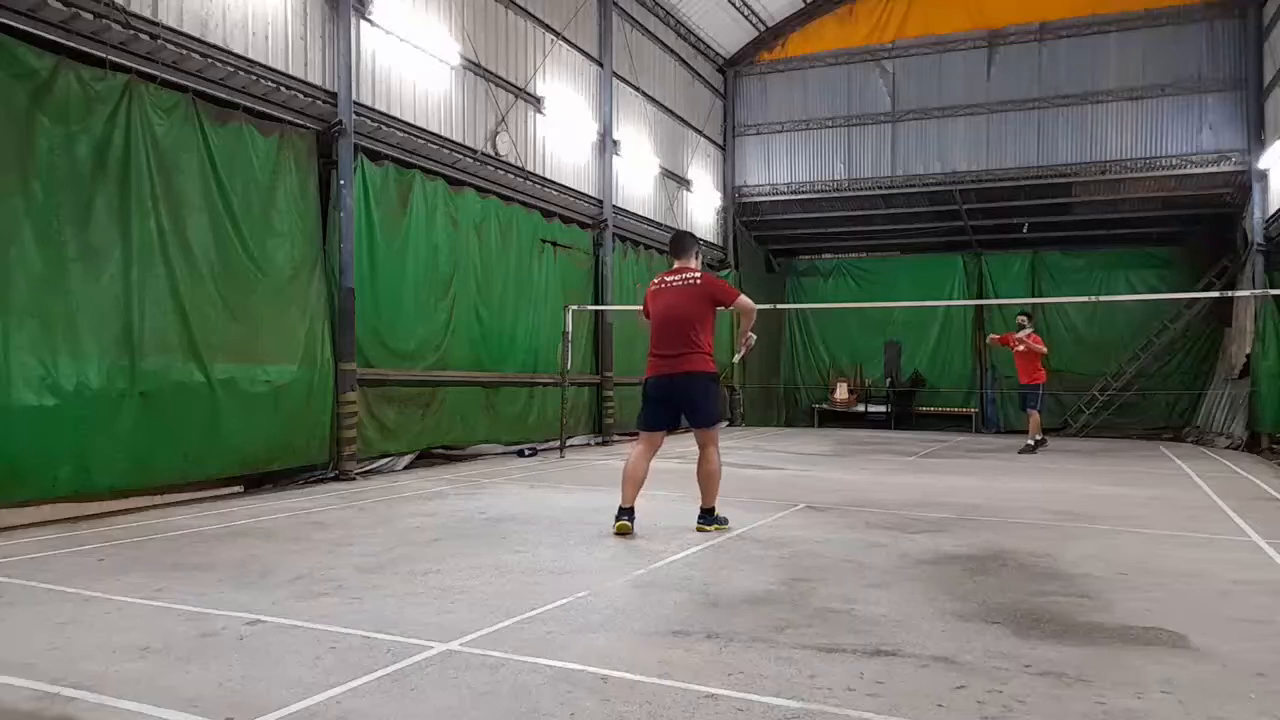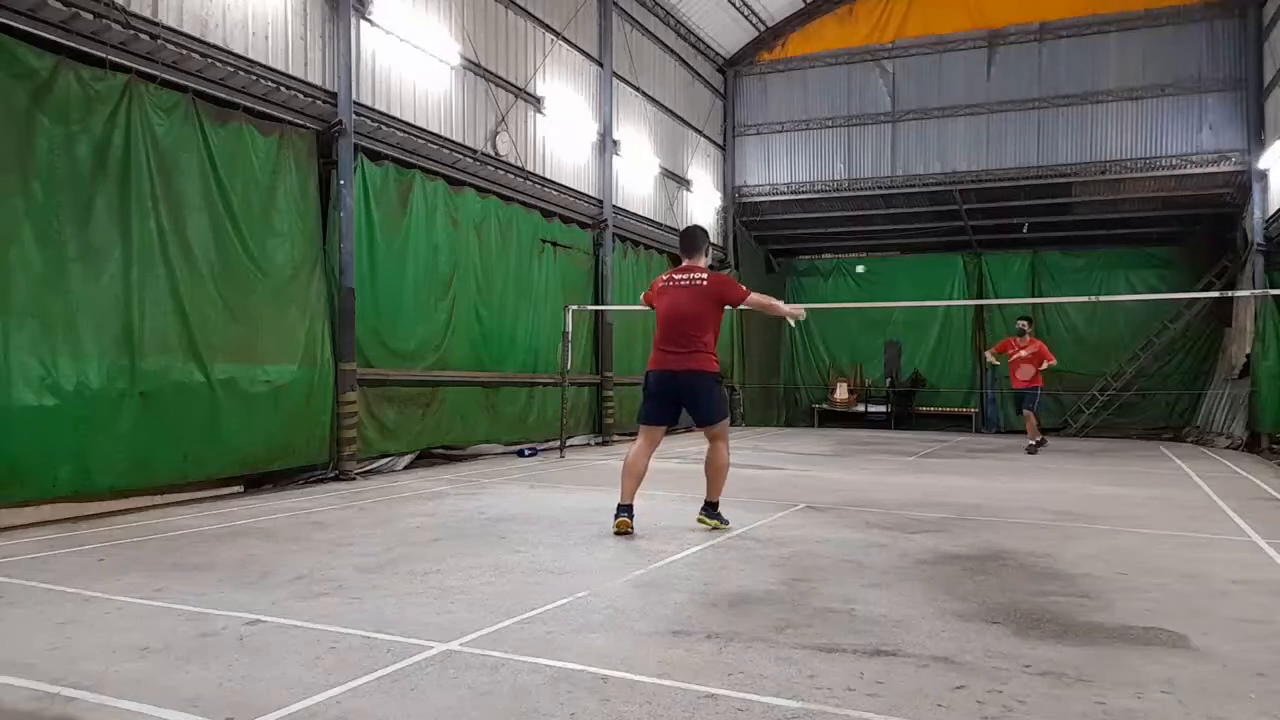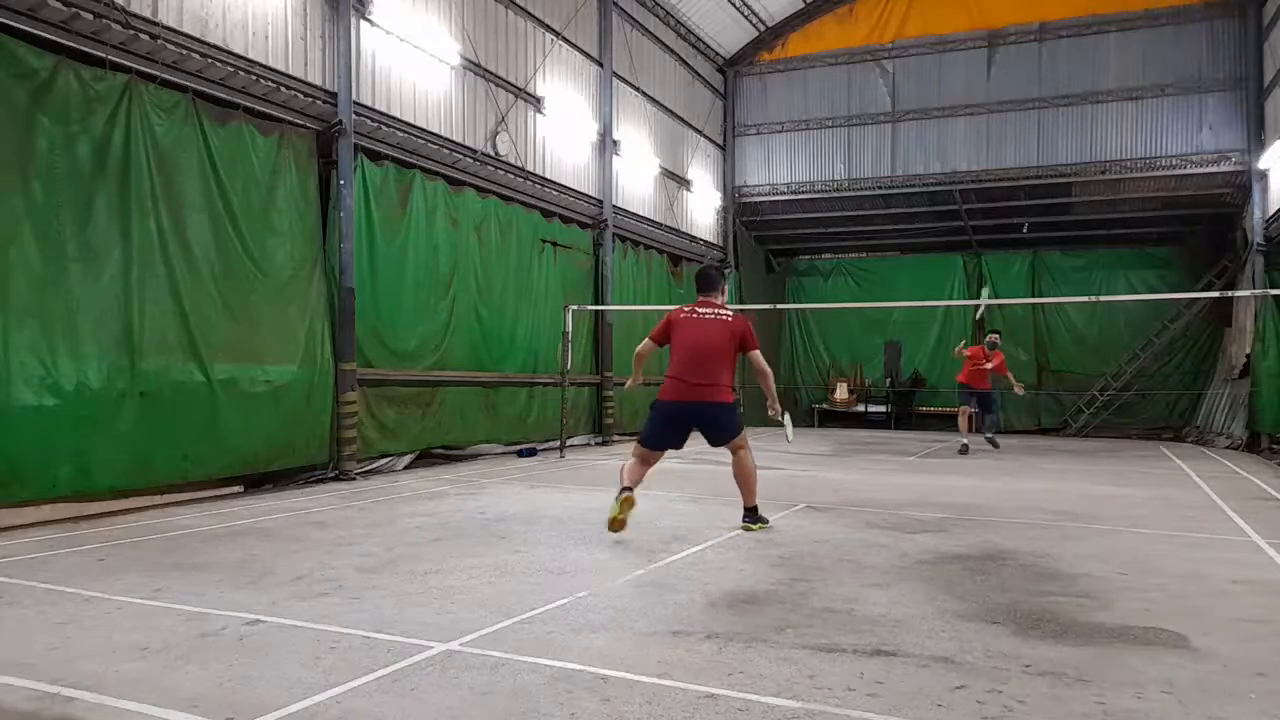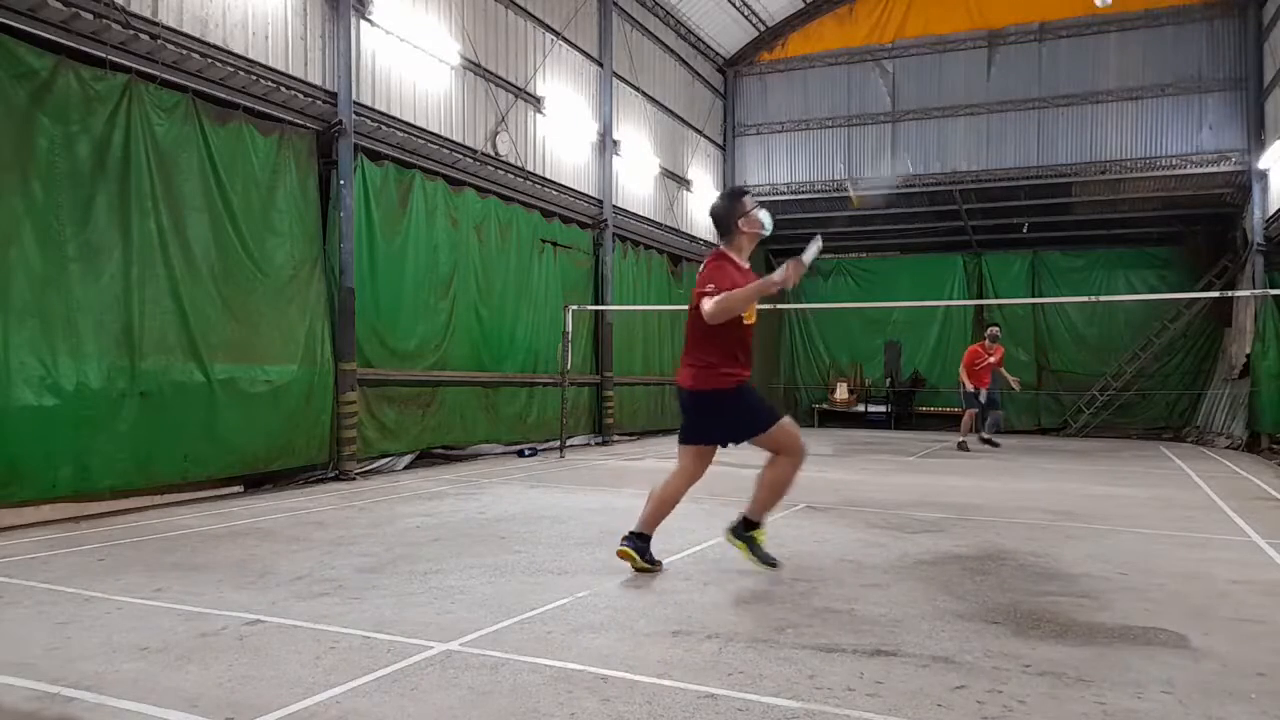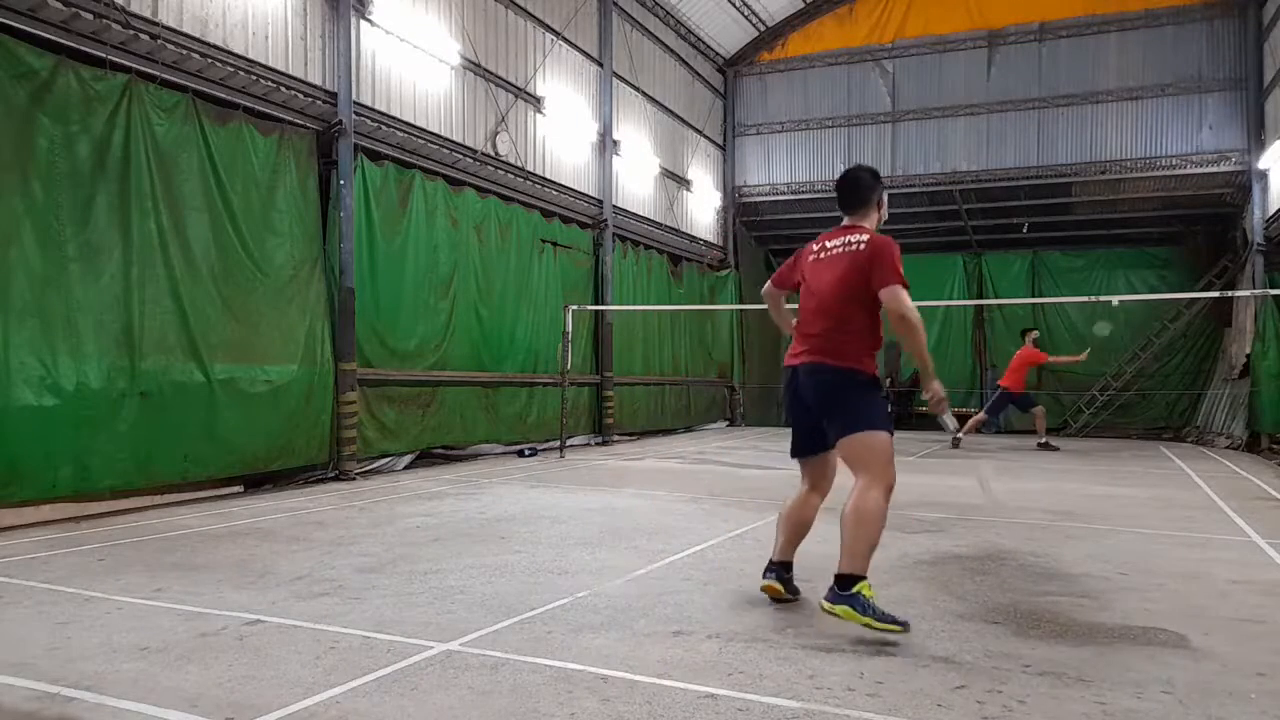
dt=0.7s
person 1, frame 1
left shoulder: (654, 288)
right shoulder: (706, 281)
right elbow: (749, 308)
right wrist: (744, 335)
left hip: (658, 375)
right hip: (697, 374)
left knee: (644, 447)
right knee: (708, 446)
left ankle: (625, 513)
right ankle: (708, 516)
person 1, frame 2
left shoulder: (660, 283)
right shoulder: (716, 282)
left elbow: (645, 300)
right elbow: (762, 303)
right wrist: (790, 311)
left hip: (660, 371)
right hip: (699, 373)
left knee: (644, 442)
right knee: (718, 440)
left ankle: (624, 510)
right ankle: (710, 509)
person 1, frame 3
left shoulder: (677, 315)
right shoulder: (738, 322)
left elbow: (641, 352)
right elbow: (762, 370)
left wrist: (635, 376)
right wrist: (773, 403)
left hip: (672, 400)
right hip: (716, 402)
left knee: (640, 460)
right knee: (740, 448)
left ankle: (625, 495)
right ankle: (751, 514)
person 1, frame 4
left shoulder: (730, 265)
right shoulder: (722, 269)
right elbow: (712, 312)
right wrist: (770, 283)
left hip: (699, 385)
right hip: (720, 387)
left knee: (687, 471)
right knee: (792, 449)
left ankle: (637, 541)
right ankle: (748, 528)
person 1, frame 5
left shoulder: (812, 248)
right shoulder: (878, 247)
left elbow: (770, 293)
right elbow: (900, 313)
left wrist: (787, 325)
right wrist: (930, 378)
left hip: (799, 373)
right hip: (842, 375)
left knee: (814, 486)
right knee: (877, 479)
left ankle: (778, 571)
right ankle: (850, 589)
